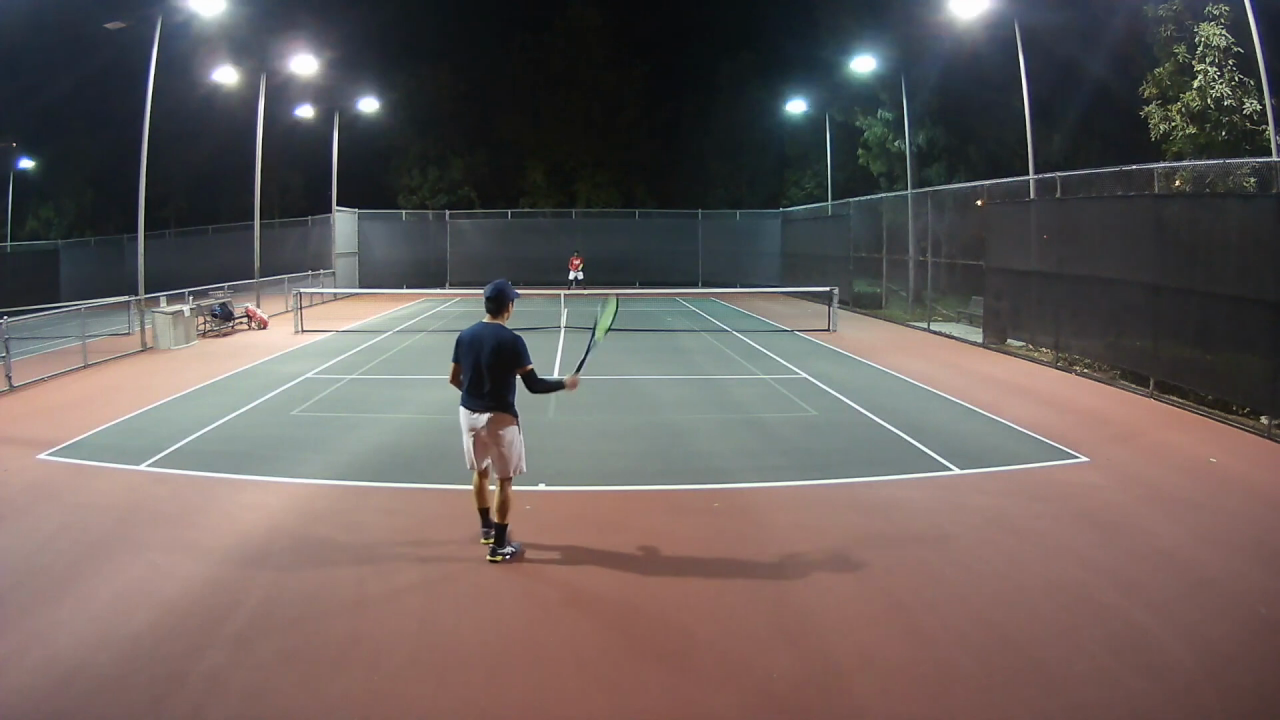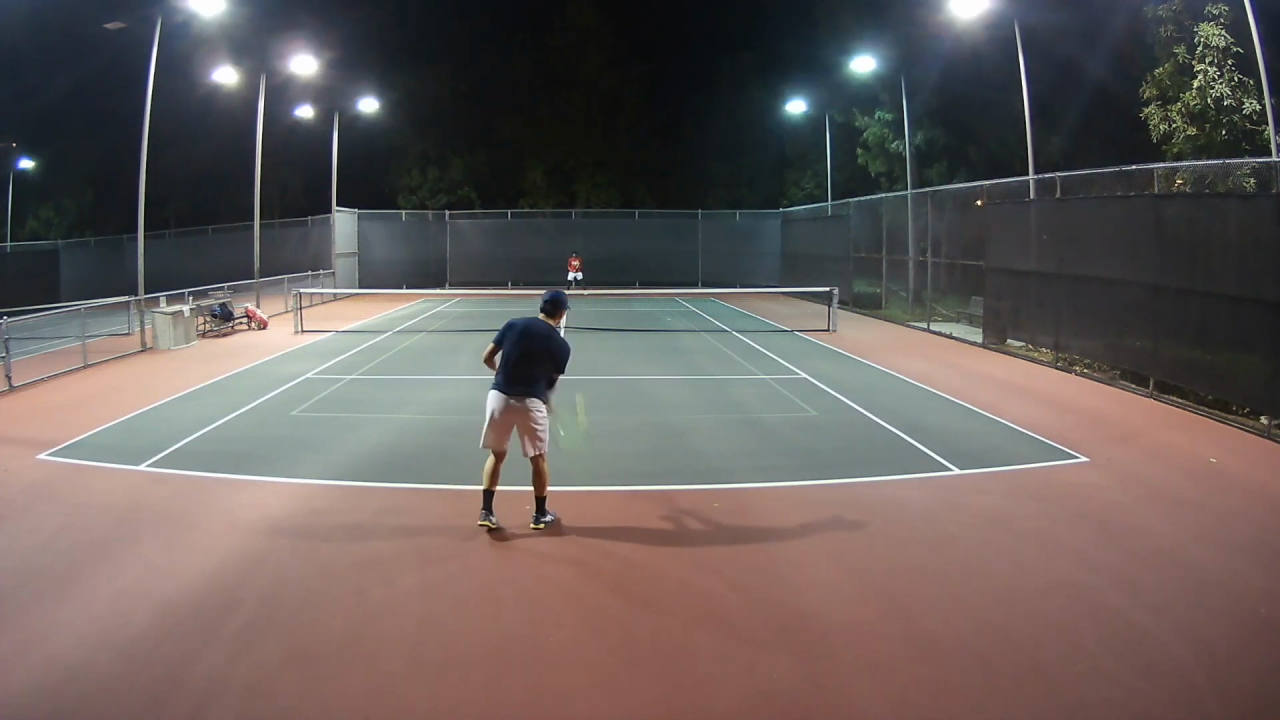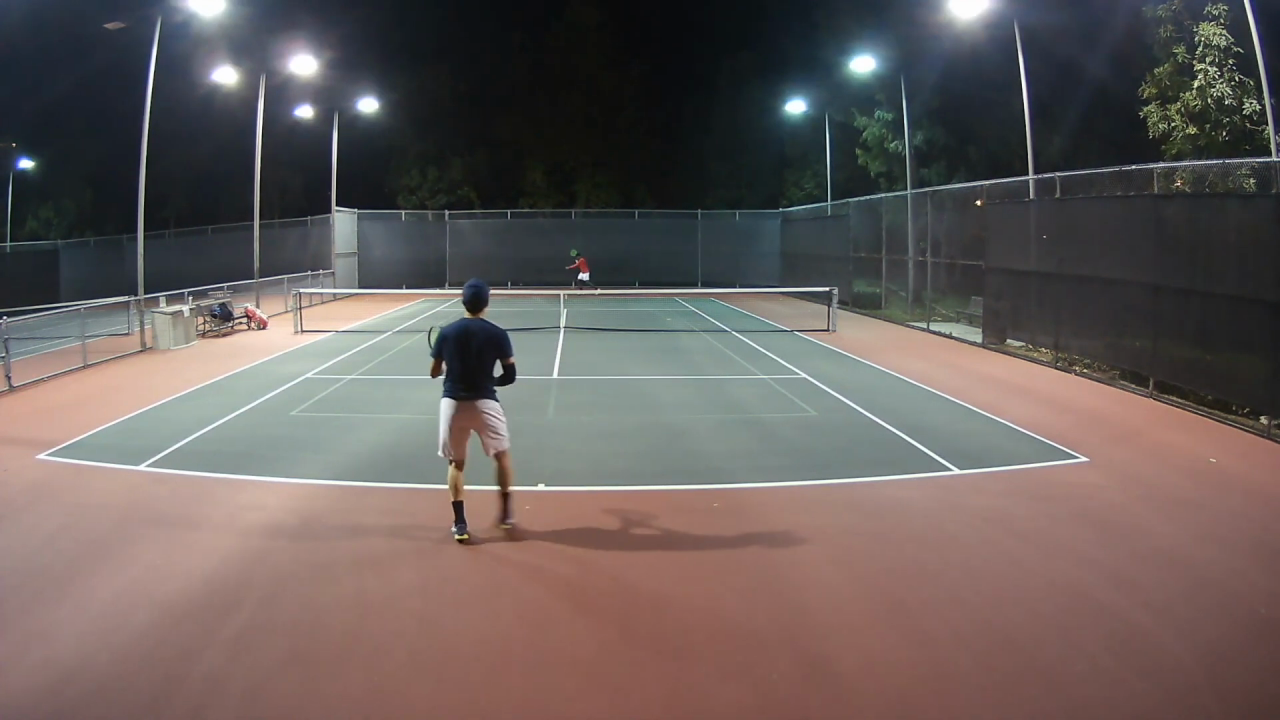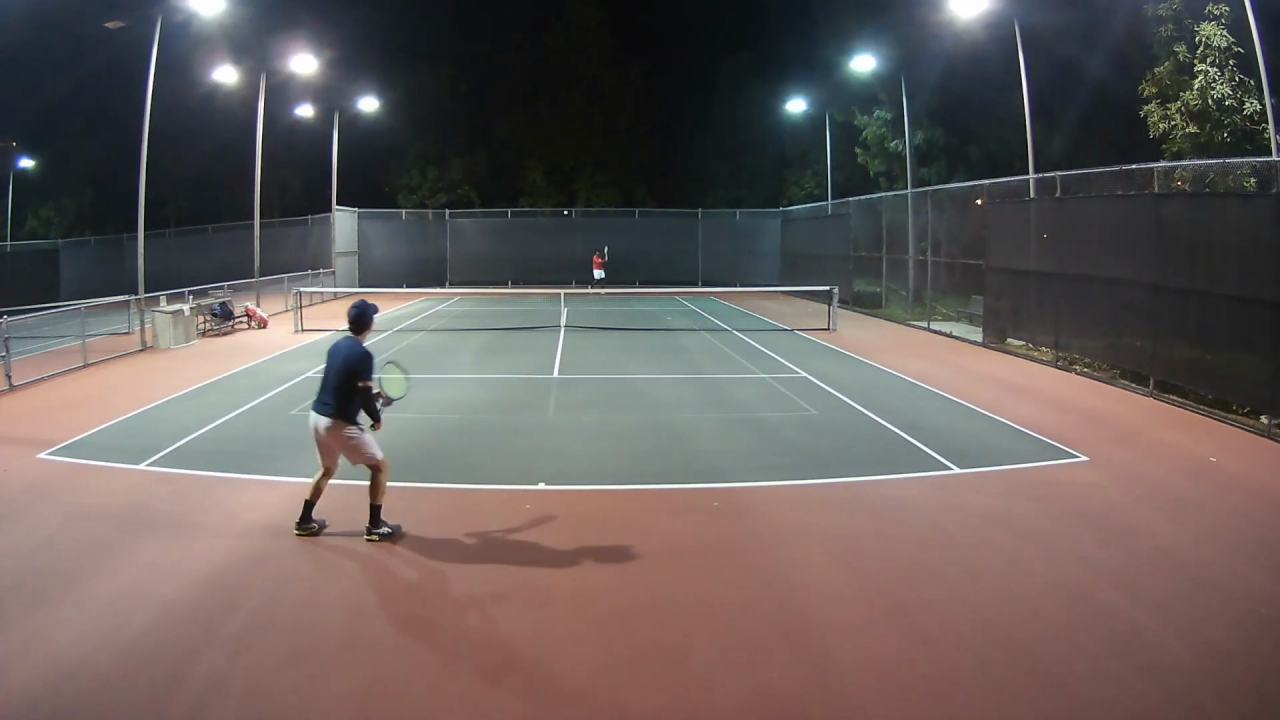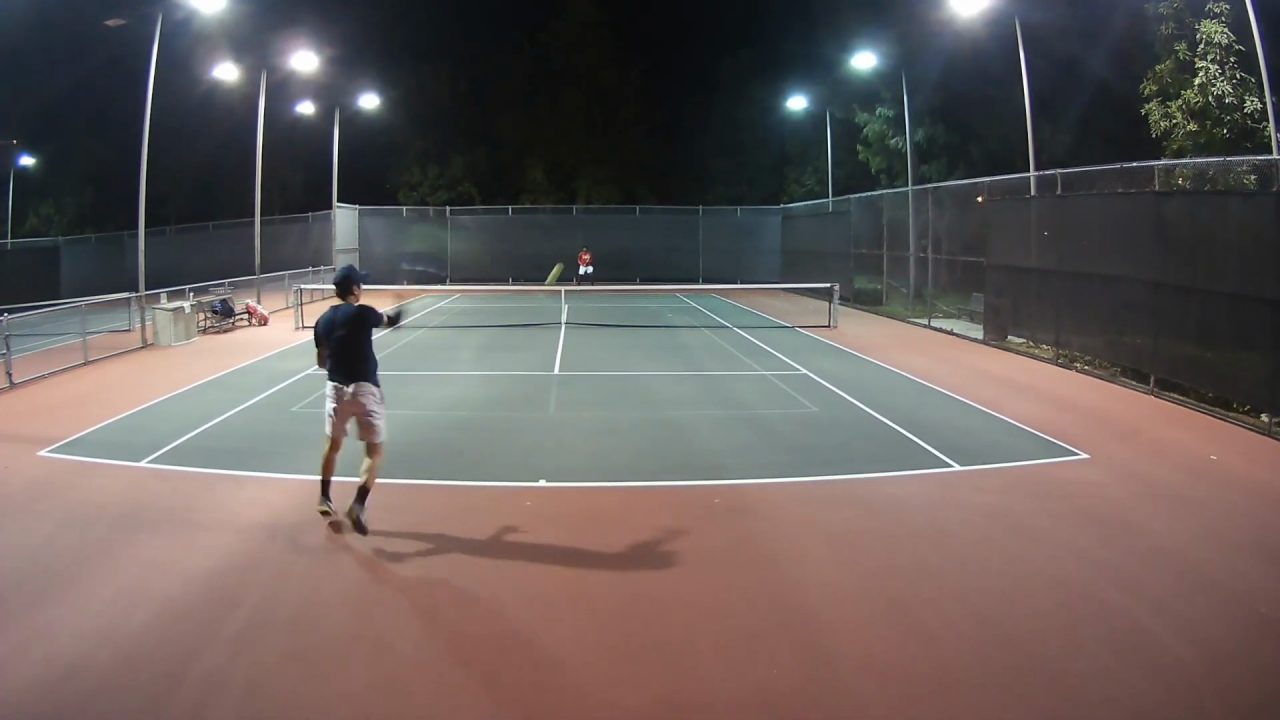
dt=1s
person 1, frame 1
left shoulder: (465, 336)
right shoulder: (511, 340)
left elbow: (454, 379)
right elbow: (534, 385)
right wrist: (565, 384)
left hip: (468, 414)
right hip: (499, 417)
left knee: (481, 472)
right knee: (504, 480)
left ankle: (487, 528)
right ankle: (499, 545)
person 1, frame 2
left shoulder: (514, 325)
right shoulder: (561, 347)
left elbow: (487, 358)
right elbow: (550, 383)
right wrist: (547, 403)
left hip: (499, 397)
right hip: (531, 403)
left knee: (496, 455)
right knee: (538, 458)
left ankle: (487, 512)
right ankle: (540, 514)
person 1, frame 3
left shoulder: (447, 332)
right shoulder: (498, 334)
left elbow: (434, 372)
right elbow: (510, 376)
left hip: (452, 403)
right hip: (485, 404)
left knee: (455, 463)
right knee: (502, 455)
left ankle: (460, 524)
right ankle: (506, 513)
person 1, frame 4
left shoulder: (338, 346)
right shoulder: (362, 355)
right elbow: (364, 399)
left wrist: (371, 393)
right wrist: (377, 420)
left hip: (318, 418)
right hip: (339, 423)
left knee: (328, 469)
right knee: (380, 467)
left ankle: (305, 521)
right ankle: (376, 525)
person 1, frame 5
left shoulder: (323, 320)
right shoulder: (364, 312)
left elbow: (321, 362)
right elbow: (391, 322)
right wrist: (398, 311)
left hip: (336, 388)
right hip: (364, 389)
left knee: (333, 445)
right knee: (374, 450)
left ankle: (325, 498)
right ankle: (358, 505)
